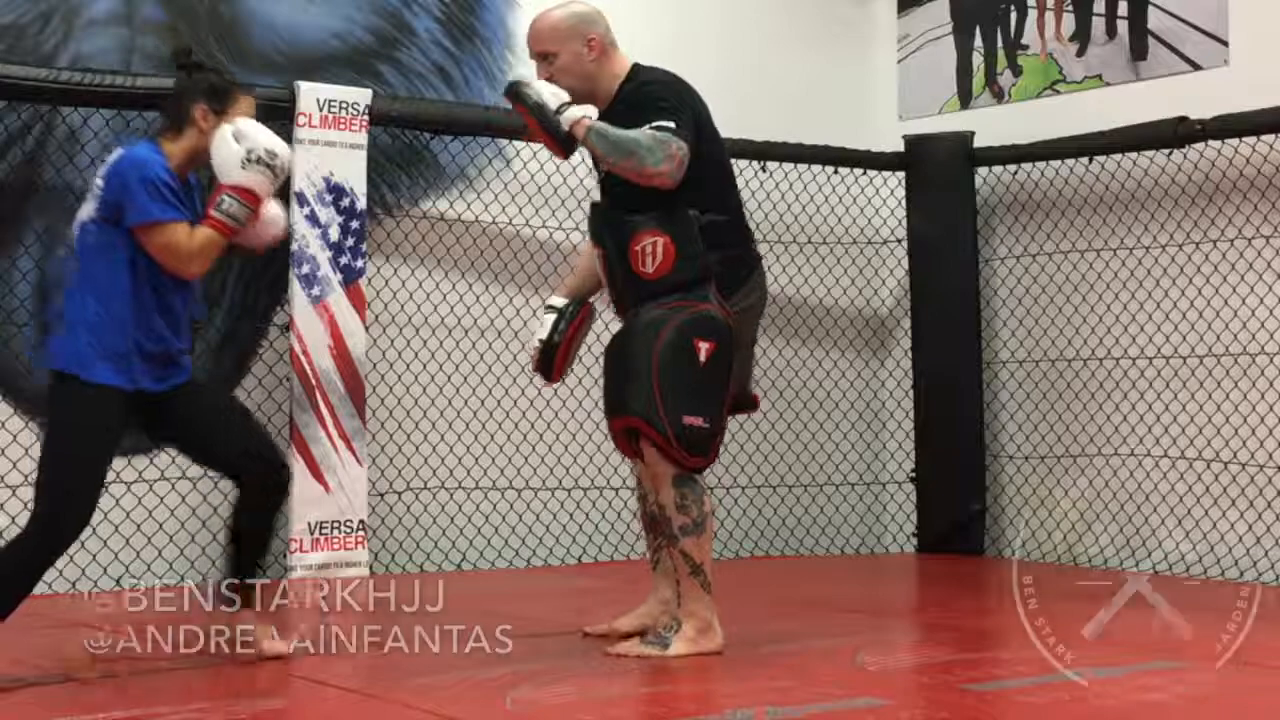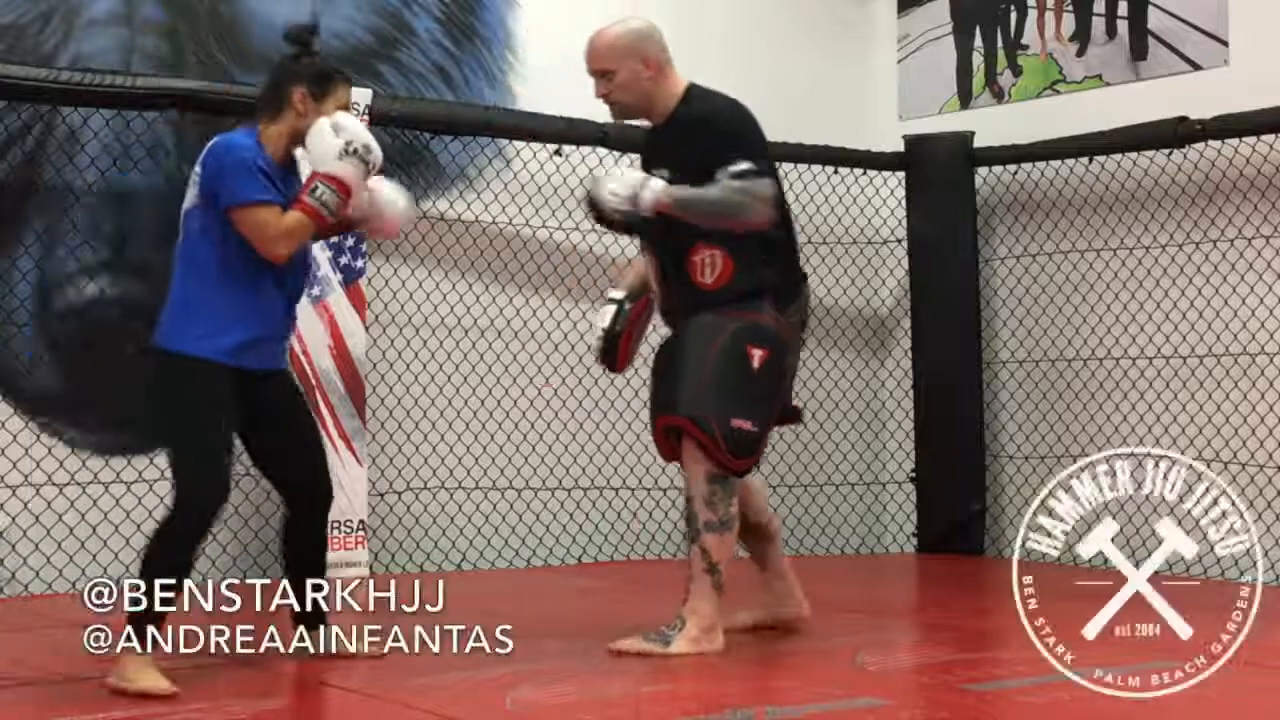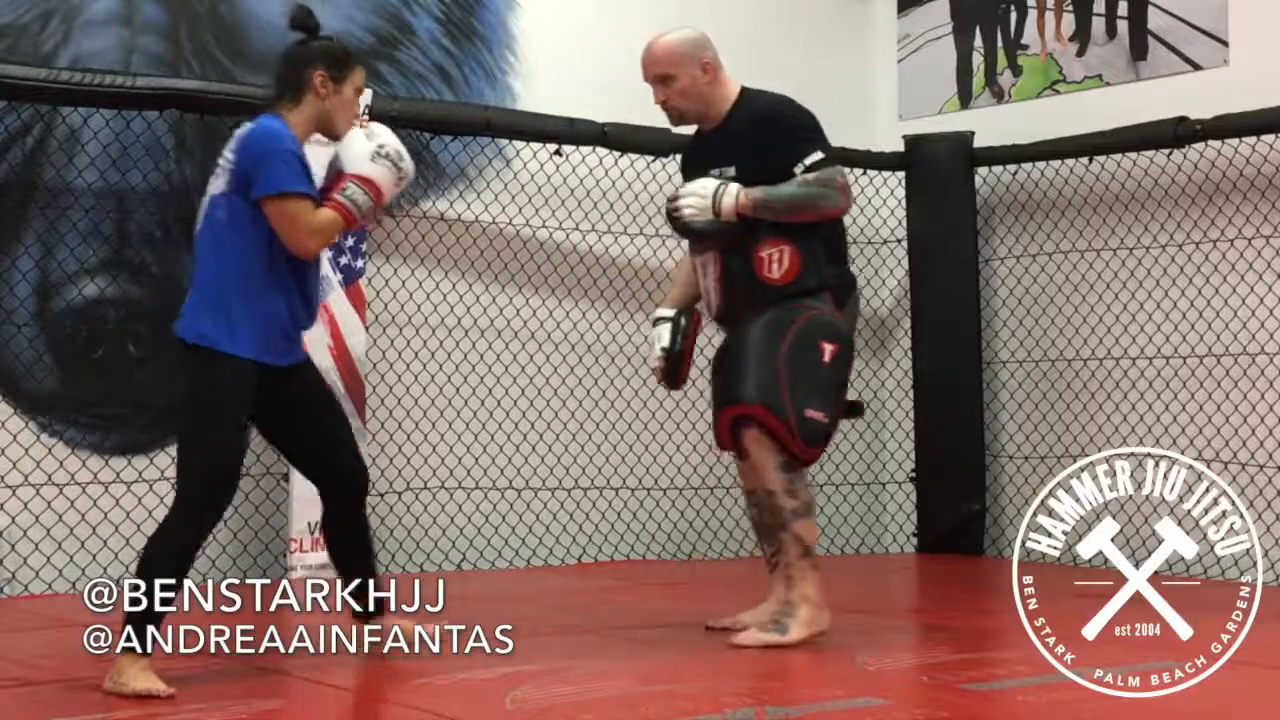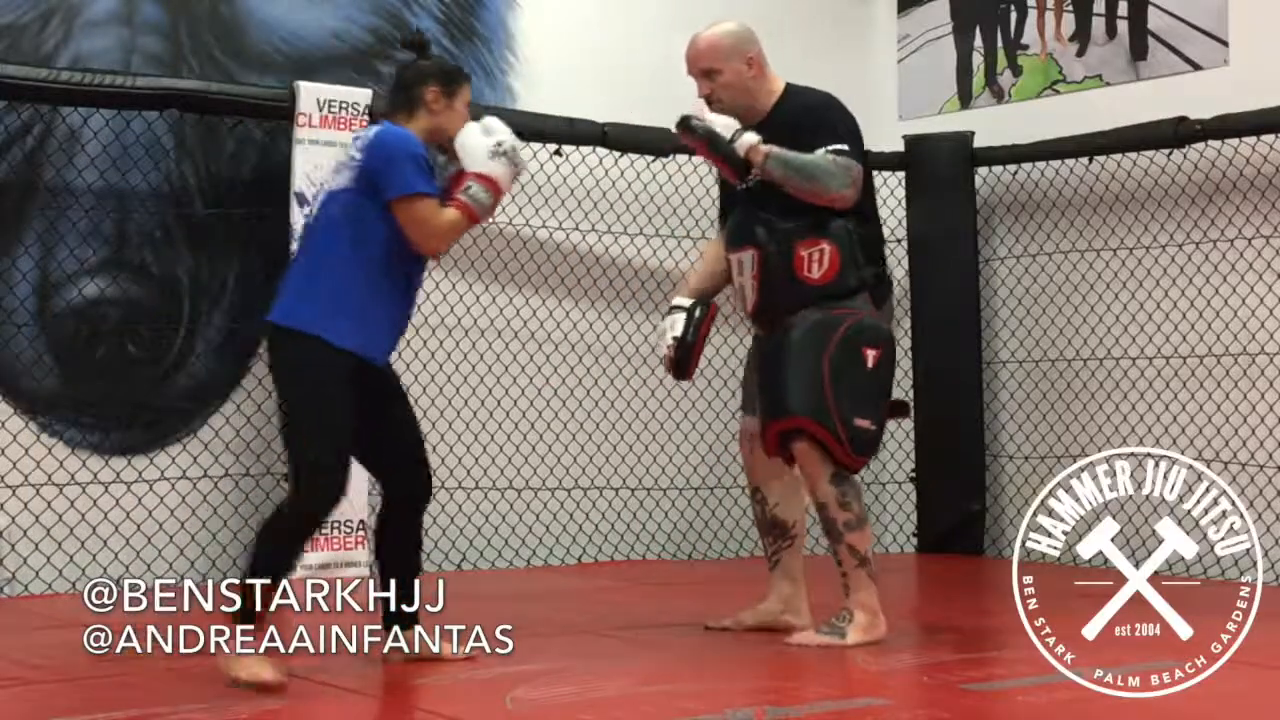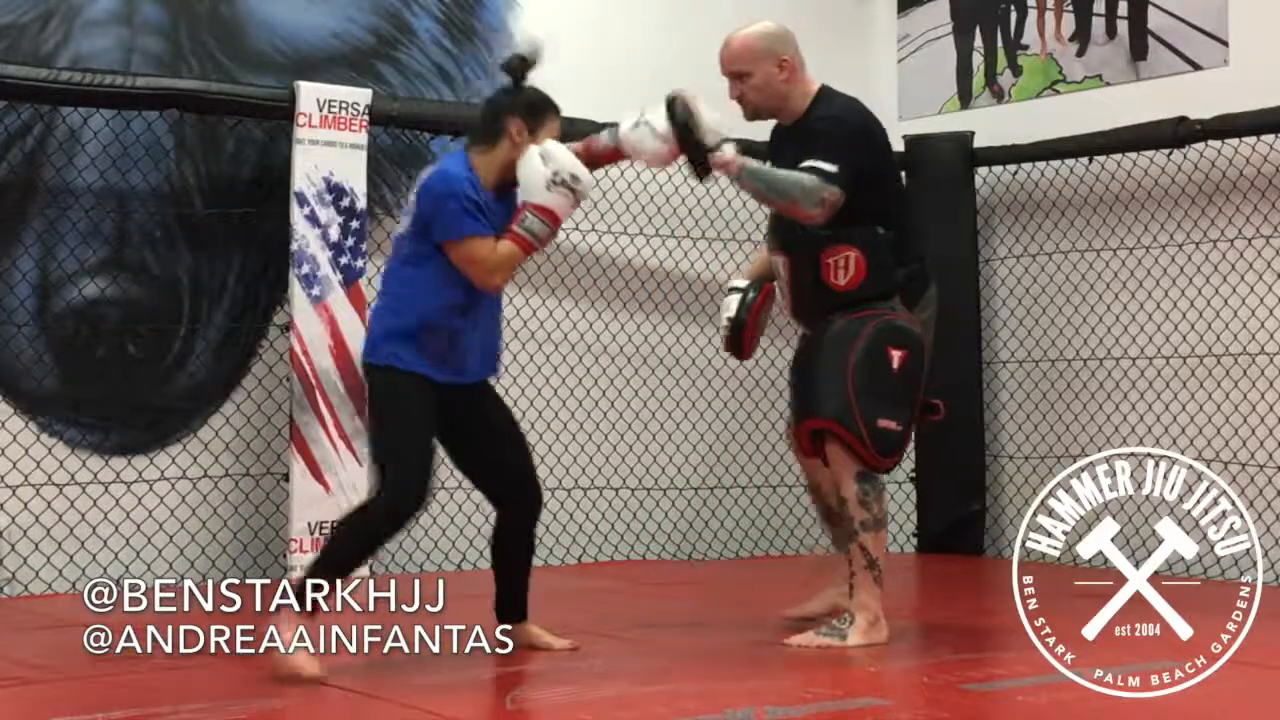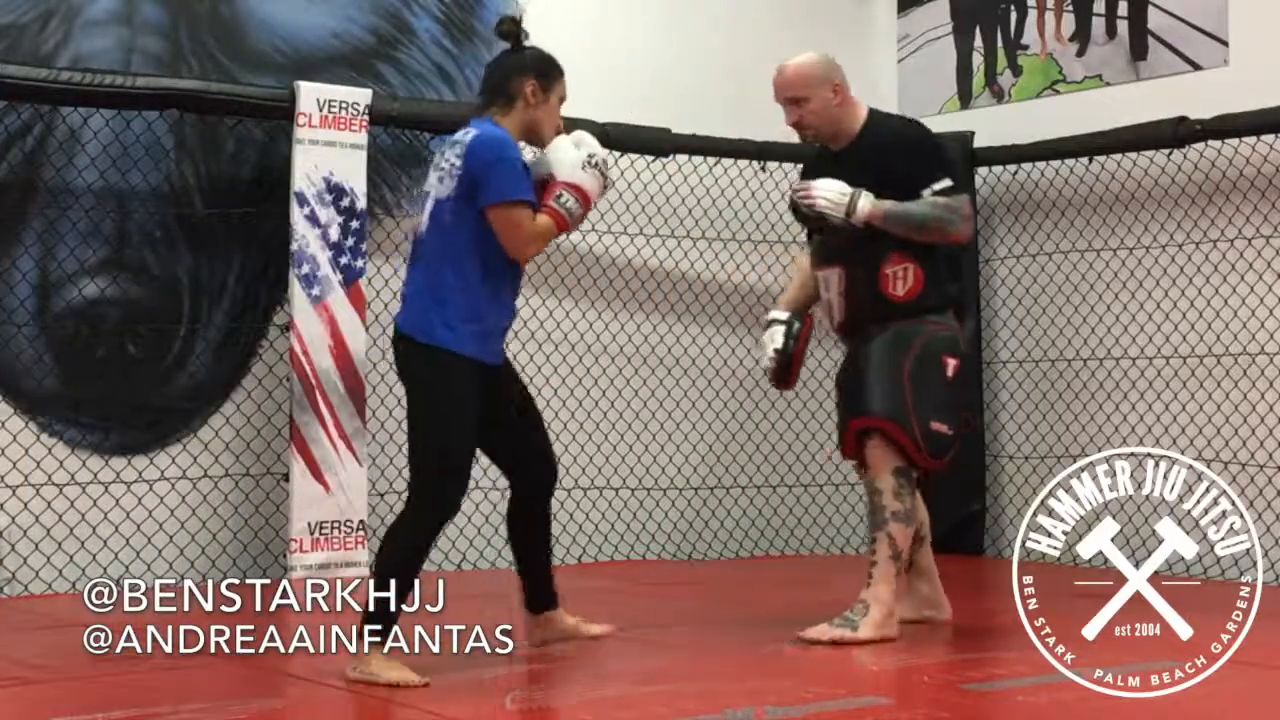
dt=0.4s
person 1, frame 1
left shoulder: (179, 181)
right shoulder: (137, 167)
right elbow: (186, 260)
left wrist: (245, 225)
right wrist: (243, 191)
left hip: (164, 374)
right hip: (95, 374)
left knee: (267, 475)
right knee: (59, 522)
left ankle: (245, 616)
person 1, frame 2
left shoulder: (283, 166)
right shoulder: (232, 152)
left elbow: (295, 234)
right elbow: (275, 243)
left wrist: (350, 213)
right wrist: (335, 180)
left hip: (259, 362)
right hip: (196, 356)
left knee: (311, 490)
right knee: (202, 498)
left ankle: (312, 628)
right ankle: (133, 653)
person 1, frame 3
left shoulder: (283, 148)
right shoulder: (267, 139)
right elbow: (304, 238)
left wrist: (344, 198)
right wrist: (364, 186)
left hip: (277, 353)
right hip: (225, 350)
left knee: (346, 478)
right knee: (203, 503)
left ankle: (371, 619)
right ankle: (130, 657)
person 1, frame 4
left shoulder: (379, 147)
right shoulder: (397, 146)
left elbow: (407, 242)
right elbow: (430, 237)
left wrist: (460, 191)
right wrist: (482, 183)
left hip: (358, 349)
right hip: (314, 340)
left knee: (410, 482)
right knee: (318, 488)
left ankle: (401, 627)
right ankle: (243, 636)
person 1, frame 5
left shoulder: (495, 183)
right shoulder: (451, 182)
right elbow: (488, 272)
right wrist: (545, 208)
left hip: (461, 375)
right hip: (404, 366)
left knee: (521, 493)
right knee: (401, 498)
left ankle: (514, 621)
right ankle: (291, 616)
person 1, frame 6
left shoulder: (470, 143)
right shoulder: (494, 146)
right elbow: (522, 243)
left wrist: (546, 189)
right wrist: (573, 193)
left hip: (473, 349)
right hip: (443, 348)
left knee: (536, 471)
right knee: (436, 497)
left ankle: (544, 613)
right ankle: (371, 649)
person 2, frame 1
left shoulder: (658, 93)
right shoulder: (611, 118)
left elbow: (664, 166)
right elbow: (614, 232)
left wrist: (577, 122)
right wrist: (562, 299)
left hip: (706, 299)
right hip: (669, 304)
left knee: (668, 451)
right knee: (648, 446)
left ankle: (699, 621)
right ankle: (666, 601)
person 2, frame 2
left shoulder: (716, 119)
right shoulder: (661, 138)
left elbow: (758, 210)
left wrist: (652, 193)
right wrist: (625, 293)
left hip: (753, 311)
right hip: (717, 314)
left knee: (705, 451)
right knee: (718, 455)
left ankle: (701, 621)
right ankle: (783, 595)
person 2, frame 3
left shoulder: (776, 118)
right shoulder: (699, 151)
left elbow: (835, 194)
right elbow: (704, 246)
left wrist: (736, 199)
right wrist: (669, 312)
left hip: (805, 308)
right hip: (753, 317)
left knee: (764, 443)
right knee: (754, 451)
left ankle: (805, 603)
right ankle: (789, 598)
person 2, frame 4
left shoulder: (816, 113)
right shoulder: (735, 144)
left elbow: (843, 187)
right elbow: (731, 237)
left wrist: (749, 147)
right wrist: (687, 299)
left hip: (837, 311)
right hip: (780, 320)
left knee: (814, 451)
right knee: (762, 450)
left ankle: (864, 610)
right ankle: (785, 598)
person 2, frame 5
left shoulder: (842, 122)
right shoulder: (786, 134)
left elbow: (812, 206)
left wrist: (726, 157)
right wrist: (747, 280)
left hip: (878, 312)
right hip: (835, 313)
left knee: (845, 450)
right knee: (812, 443)
left ankle: (866, 612)
right ankle: (854, 582)
person 2, frame 6
left shoulder: (905, 141)
right shoulder: (820, 167)
left elbow: (960, 223)
left wrist: (863, 206)
right wrist: (785, 313)
left hip: (917, 325)
right hip: (868, 331)
left knee: (885, 450)
right knee: (881, 458)
left ankle: (877, 605)
right ankle: (924, 590)
